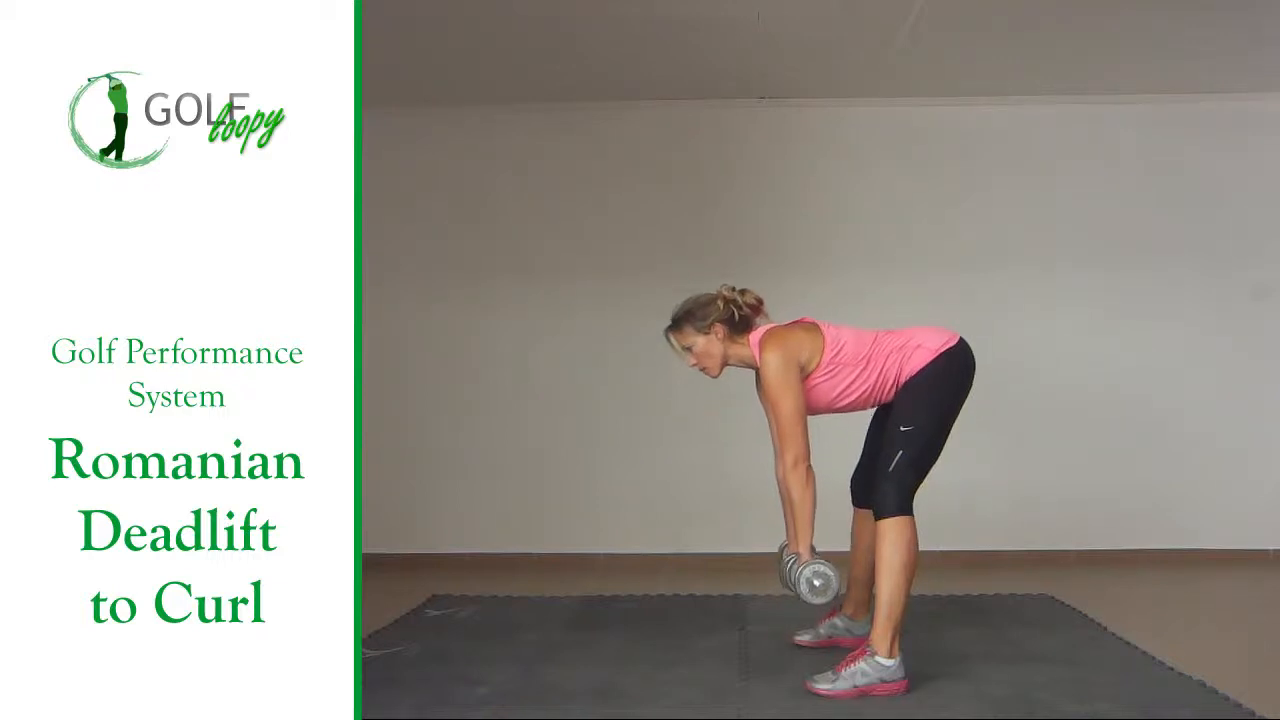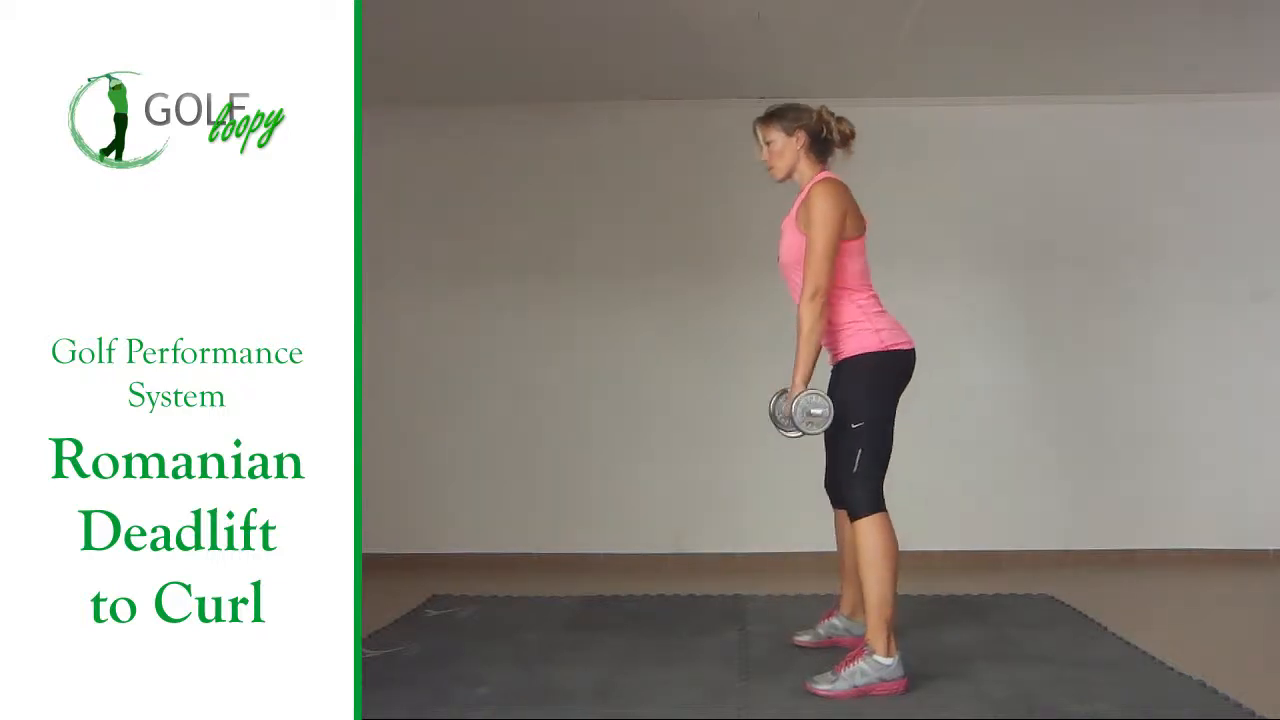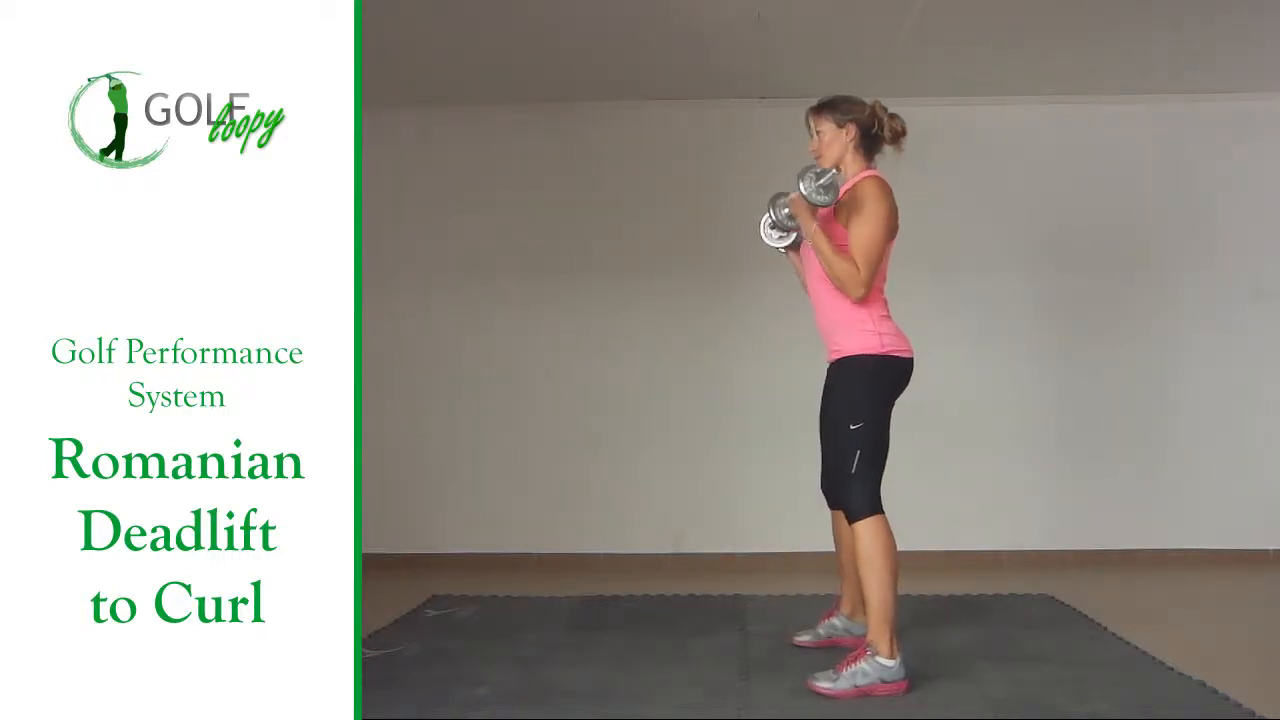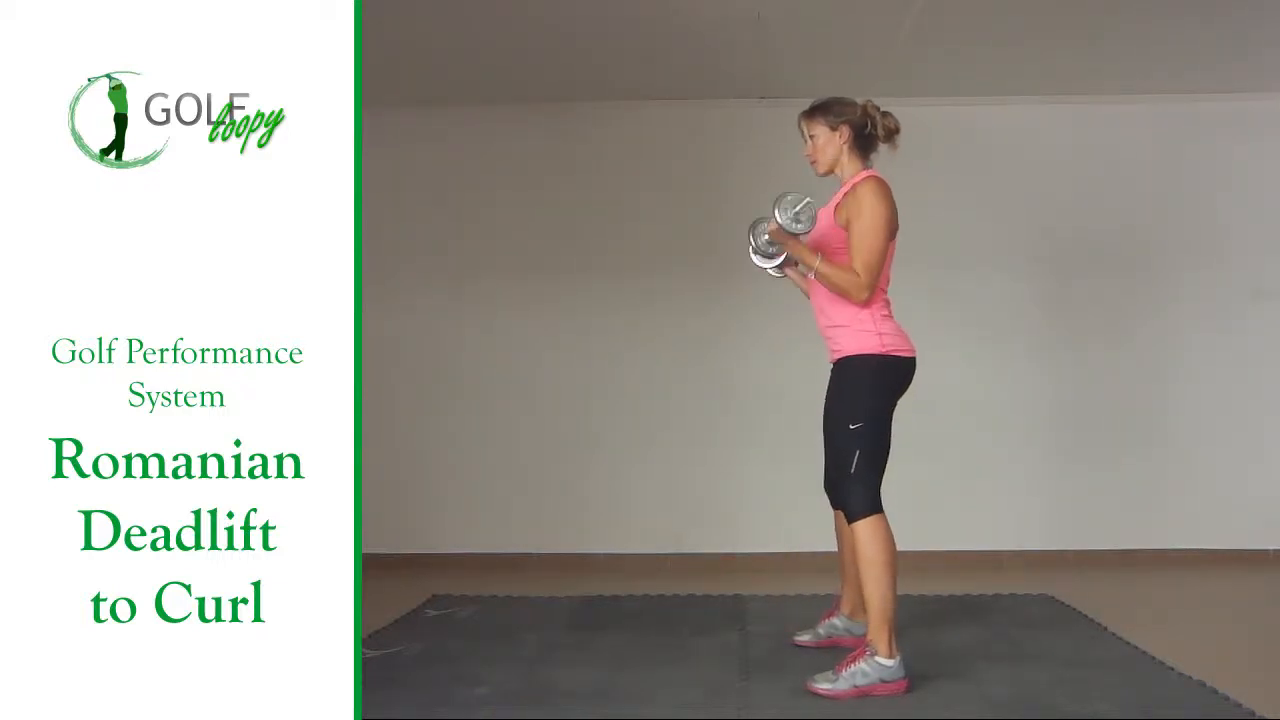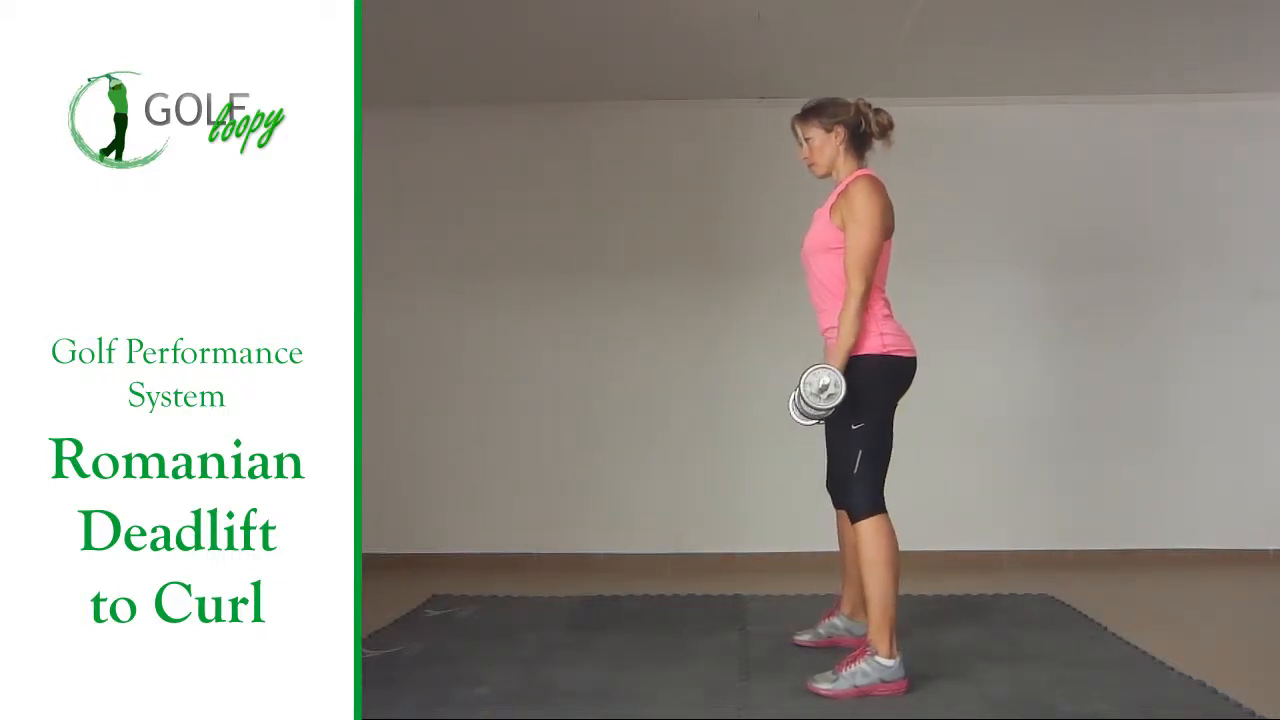
dt=1s
person 1, frame 1
left shoulder: (775, 352)
right shoulder: (765, 367)
left elbow: (799, 465)
right elbow: (784, 463)
left wrist: (804, 550)
right wrist: (794, 541)
left hip: (938, 364)
right hip: (914, 375)
left knee: (889, 494)
right knee: (865, 490)
left ankle: (884, 661)
right ankle: (853, 618)
person 1, frame 2
left shoulder: (825, 193)
right shoulder: (810, 201)
left elbow: (818, 294)
right elbow: (814, 297)
left wrist: (798, 380)
right wrist: (804, 378)
left hip: (872, 356)
right hip: (856, 359)
left knee: (861, 495)
right knee: (842, 491)
left ankle: (882, 659)
right ankle: (851, 616)
person 1, frame 3
left shoulder: (870, 190)
right shoulder: (844, 195)
left elbow: (857, 285)
left wrist: (814, 227)
right wrist: (795, 243)
left hip: (870, 360)
right hip: (850, 360)
left knee: (860, 497)
right knee: (839, 490)
left ankle: (884, 658)
right ankle: (852, 616)
person 1, frame 4
left shoulder: (868, 191)
right shoulder: (847, 196)
left elbow: (861, 287)
left wrist: (803, 253)
right wrist: (790, 262)
left hip: (872, 360)
right hip: (854, 360)
left knee: (859, 496)
right knee: (842, 491)
left ankle: (883, 658)
right ankle: (851, 616)
person 1, frame 5
left shoulder: (863, 190)
right shoulder: (842, 197)
left elbow: (859, 289)
left wrist: (836, 364)
left hip: (870, 360)
right hip: (855, 360)
left knee: (863, 497)
right knee: (844, 491)
left ankle: (884, 659)
right ankle: (852, 617)
